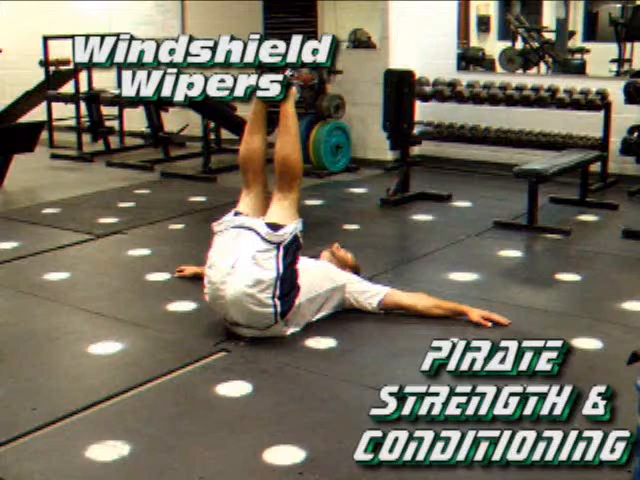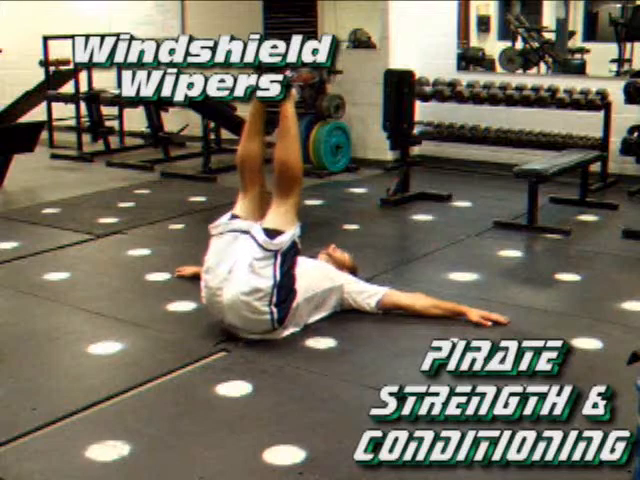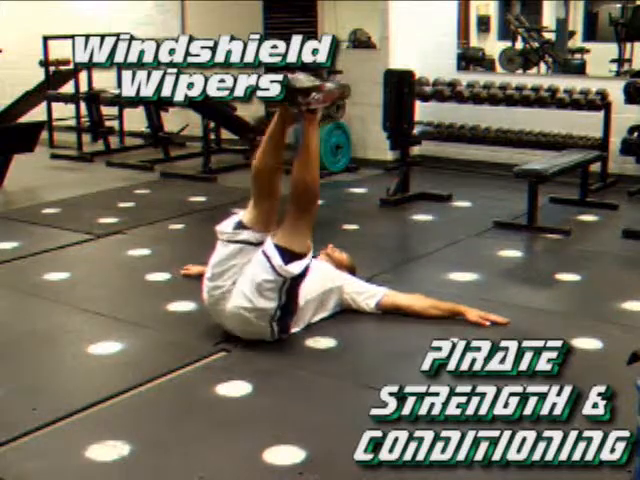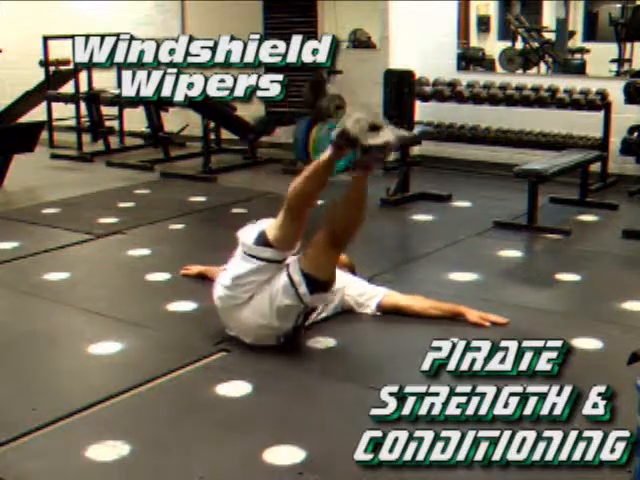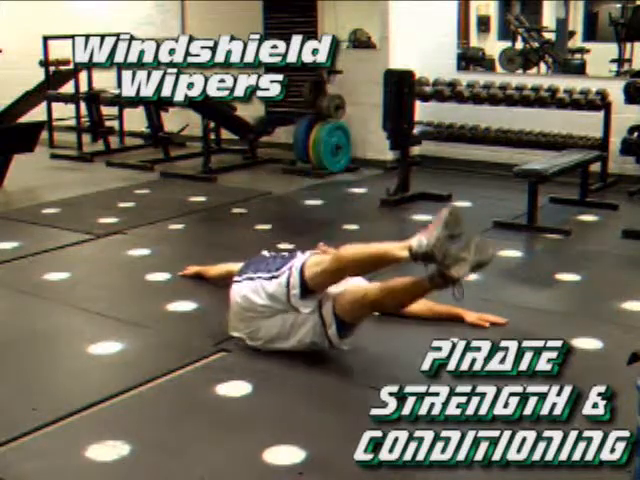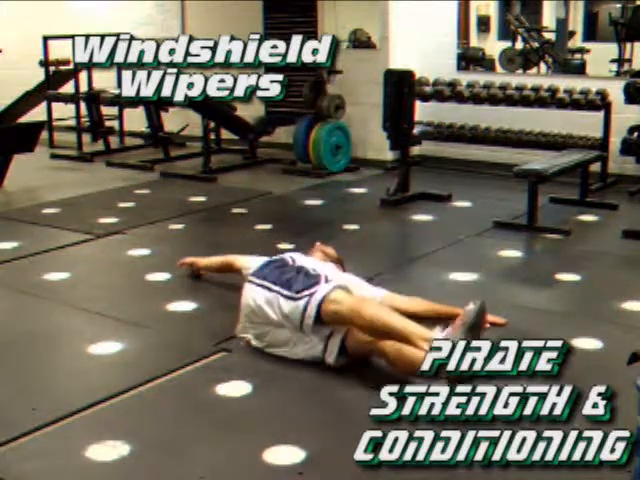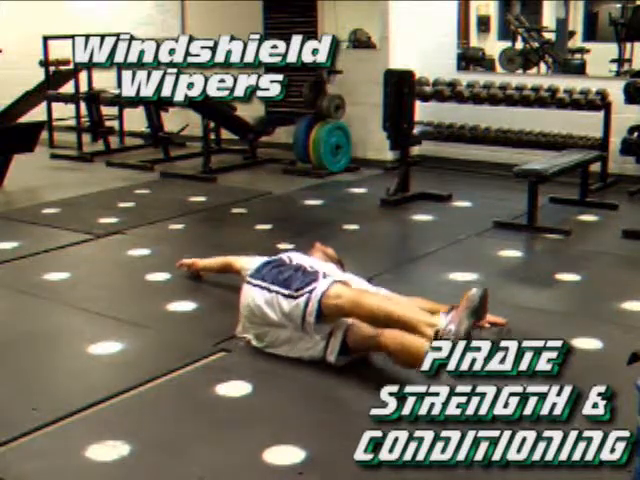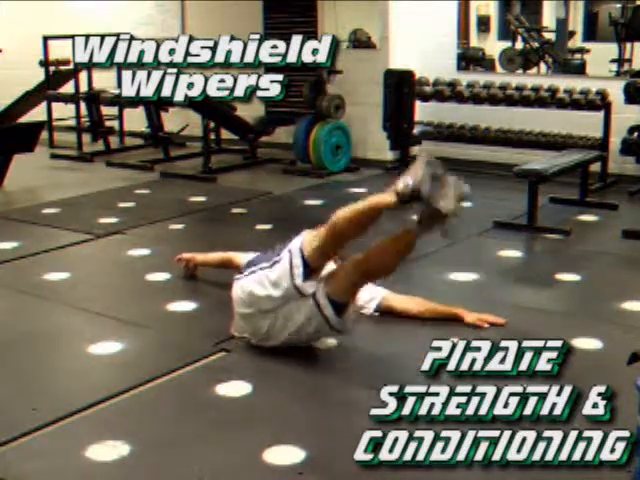
dt=0.5s
person 1, frame 1
left shoulder: (344, 282)
right shoulder: (297, 266)
left elbow: (408, 300)
left wrist: (465, 310)
right wrist: (206, 269)
left hip: (262, 303)
right hip: (223, 288)
left knee: (286, 186)
right knee: (254, 183)
person 1, frame 2
left shoulder: (341, 282)
right shoulder: (296, 267)
left elbow: (407, 300)
left wrist: (465, 311)
right wrist: (204, 268)
left hip: (256, 306)
right hip: (221, 289)
left knee: (286, 189)
right knee: (252, 185)
right ankle: (262, 96)
person 1, frame 3
left shoulder: (342, 282)
right shoulder: (292, 266)
left elbow: (406, 301)
left wrist: (462, 310)
left hip: (256, 312)
right hip: (222, 292)
left knee: (301, 207)
right knee: (264, 196)
right ankle: (286, 111)
person 1, frame 4
left shoulder: (345, 284)
right shoulder: (301, 268)
left elbow: (406, 302)
left wrist: (462, 311)
right wrist: (208, 270)
left hip: (266, 322)
right hip: (236, 296)
left knee: (333, 237)
right knee: (294, 216)
left ankle: (364, 164)
right ankle: (337, 149)
person 1, frame 5
left shoulder: (347, 284)
left elbow: (406, 302)
right elbow: (231, 267)
left wrist: (461, 313)
right wrist: (203, 270)
left knee: (376, 294)
right knee: (338, 261)
left ankle: (442, 275)
right ankle: (416, 247)
person 1, frame 6
left shoulder: (351, 283)
right shoulder: (284, 265)
left elbow: (404, 303)
right elbow: (233, 260)
left wrist: (456, 311)
left knee: (383, 340)
right knee: (349, 306)
right ankle: (437, 340)
person 1, frame 7
left shoulder: (351, 283)
right shoulder: (279, 264)
left elbow: (403, 304)
right elbow: (232, 262)
left hip: (308, 335)
left knee: (381, 333)
right knee: (348, 299)
right ankle: (440, 328)
person 1, frame 8
left shoulder: (345, 280)
right shoulder: (287, 256)
left elbow: (403, 303)
right elbow: (233, 257)
left wrist: (461, 314)
left hip: (282, 324)
right hip: (256, 295)
right knee: (330, 233)
left ankle: (424, 221)
right ankle: (400, 192)
